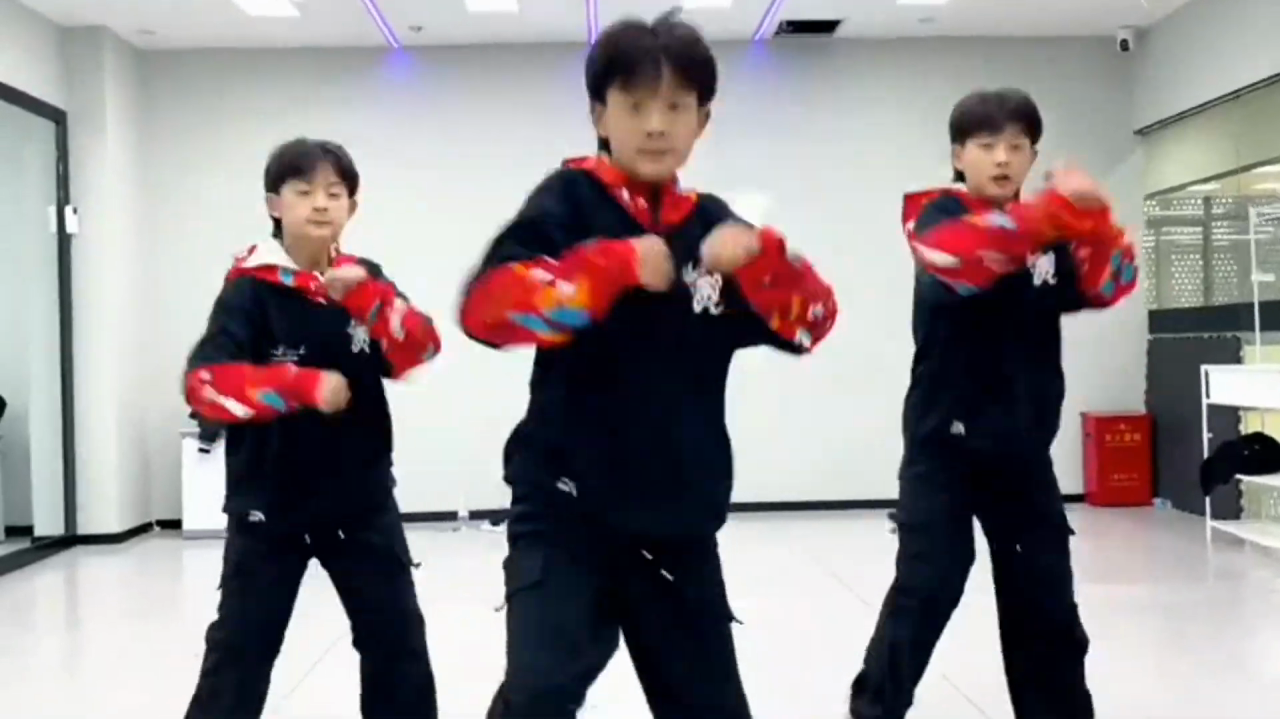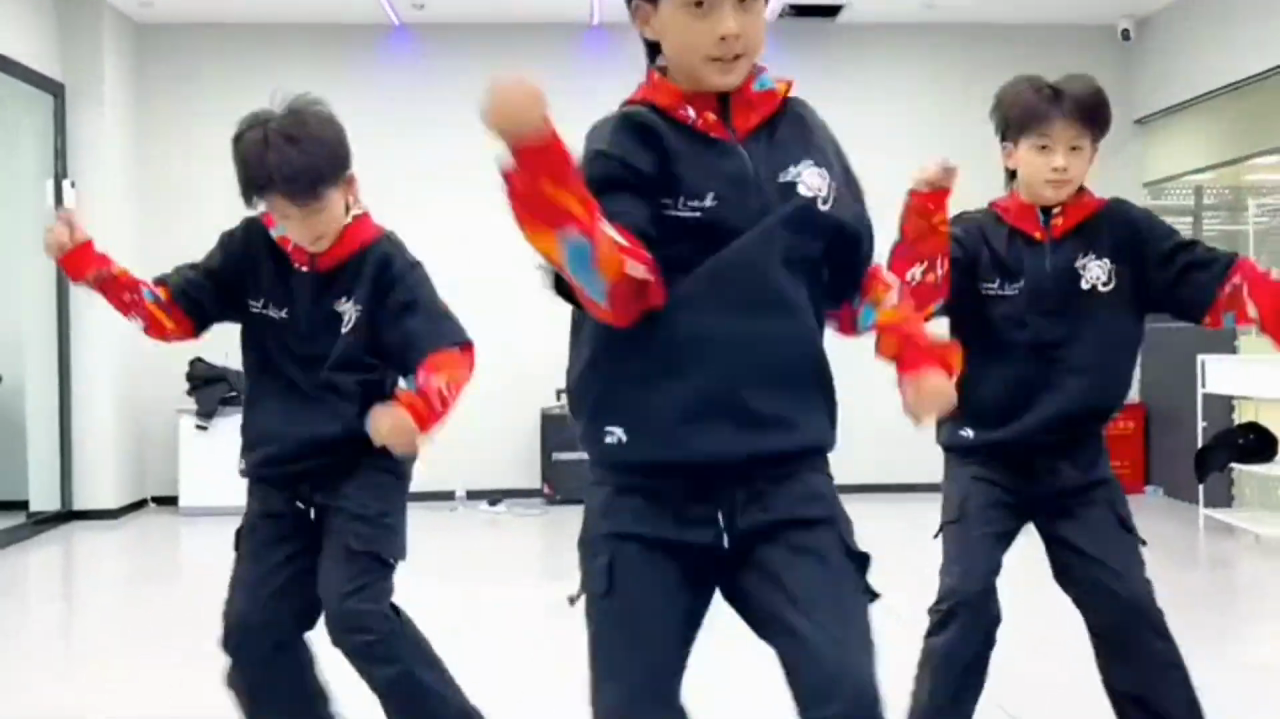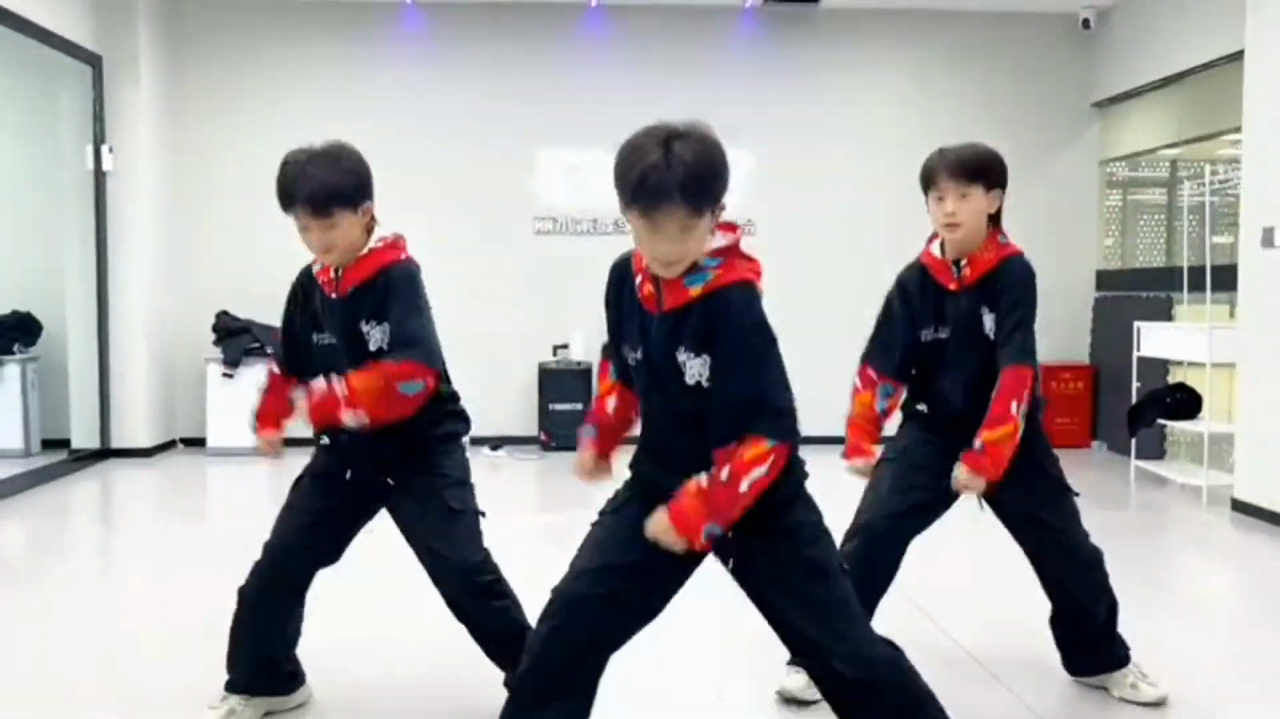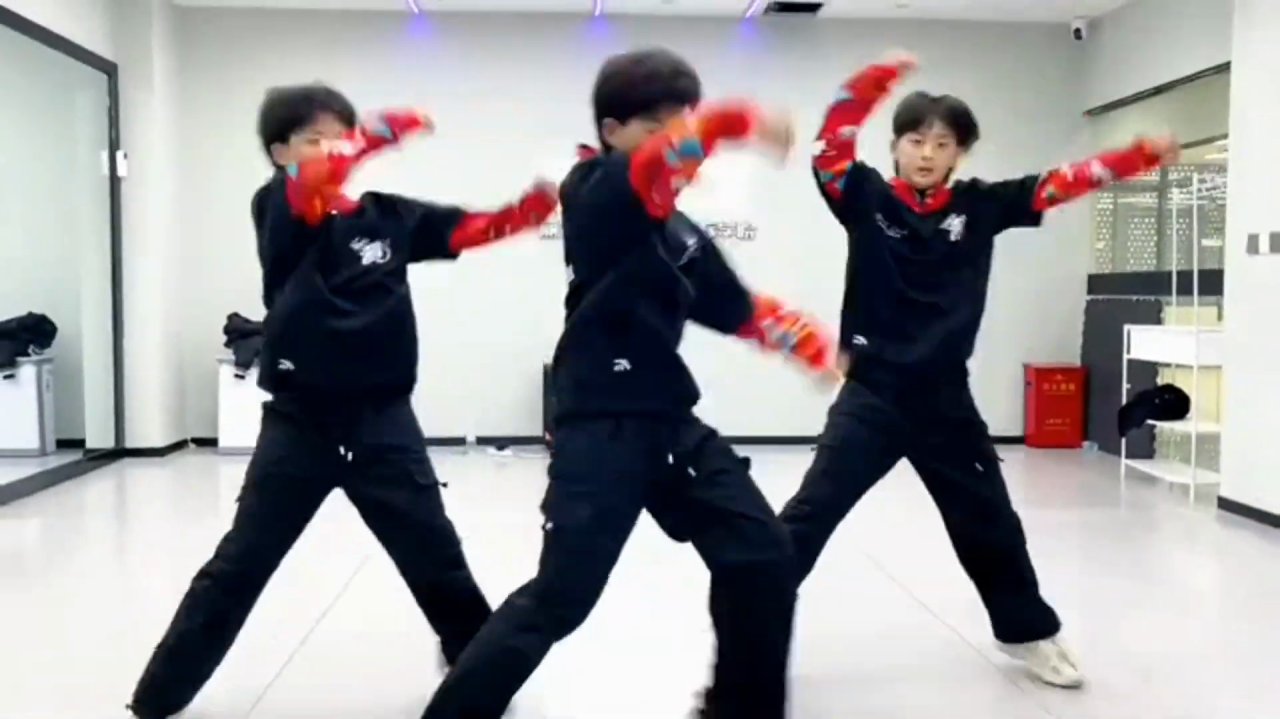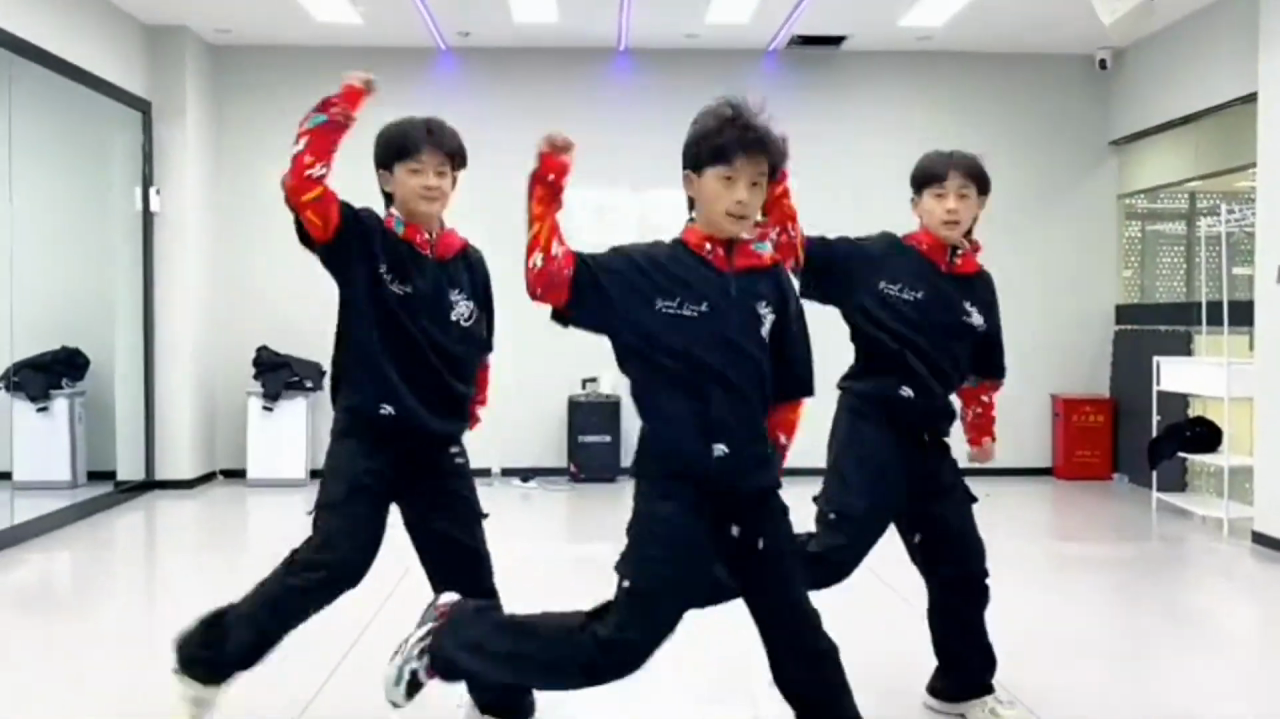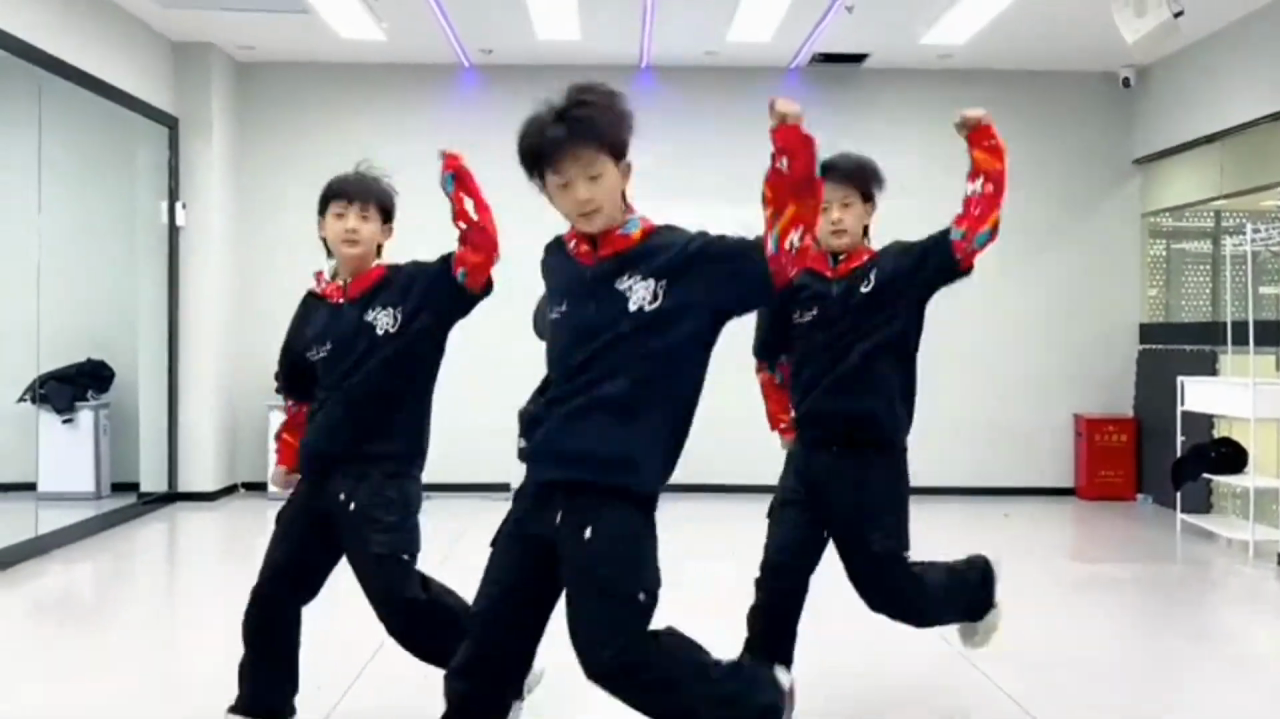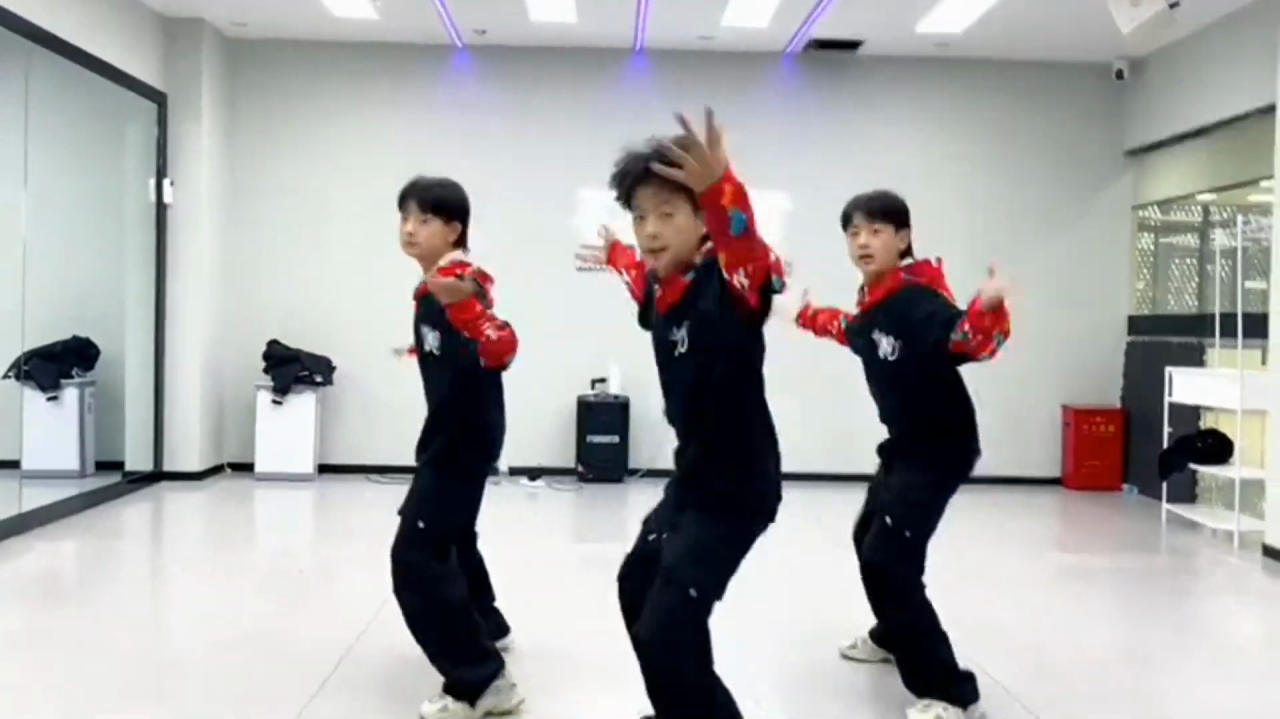
dt=0.7s
person 1, frame 1
left shoulder: (712, 225)
right shoulder: (566, 205)
left elbow: (808, 322)
right elbow: (488, 309)
left wrist: (760, 256)
right wrist: (619, 267)
left hip: (678, 527)
right hip: (562, 516)
person 1, frame 2
left shoulder: (800, 133)
right shoulder: (630, 143)
left elbow: (856, 276)
right elbow: (617, 292)
left wrist: (916, 352)
left hip: (783, 478)
right hip: (645, 491)
person 1, frame 3
left shoulder: (734, 303)
right shoulder: (626, 283)
left elbow: (766, 440)
left wrist: (697, 519)
right wrist: (602, 431)
left hip: (761, 498)
right hip: (664, 481)
left knee: (843, 644)
right knee: (572, 625)
person 1, frame 4
left shoulder: (679, 228)
right shoulder: (597, 188)
left elbow: (741, 308)
right elbow: (645, 165)
left wrist: (810, 344)
right wrist: (737, 121)
left hip: (668, 422)
right hip: (602, 421)
left knee: (763, 555)
right knee: (560, 593)
person 1, frame 5
left shoulder: (773, 286)
right shoulder: (642, 271)
right elbow: (549, 281)
right wrist: (548, 178)
left hip: (748, 491)
right hip: (673, 492)
left knee: (794, 631)
right knee: (623, 639)
right ankle: (458, 633)
person 1, frame 6
left shoulder: (684, 257)
right shoulder: (558, 260)
left elbow: (784, 262)
left wrist: (790, 150)
left hip: (617, 489)
right hip: (546, 481)
left knee: (615, 650)
right knee: (493, 635)
person 1, frame 7
left shoulder: (721, 276)
right shoulder: (664, 279)
left elbow: (758, 274)
left wrist: (722, 191)
right wrist: (618, 257)
left hip: (734, 490)
right hip: (694, 481)
left knee: (669, 629)
right knee: (638, 586)
person 2, frame 1
left shoulder: (368, 281)
right shoulder: (251, 293)
left elbow: (415, 351)
right elbow: (205, 387)
left wrist: (366, 298)
right wrist: (303, 386)
left hip: (363, 499)
right hip: (270, 507)
left knee: (393, 643)
right knee: (241, 646)
person 2, frame 2
left shoulder: (384, 260)
right shoulder: (249, 250)
left elbow: (449, 352)
right elbow: (170, 313)
left wrist: (411, 410)
right wrist: (83, 260)
left hip: (363, 472)
right hip: (280, 479)
left knee: (361, 620)
right knee: (255, 633)
person 2, frame 3
left shoulder: (395, 274)
right shoulder: (308, 288)
left elbow: (412, 377)
right elbow: (292, 365)
left wrist: (327, 402)
right wrist: (272, 414)
left hip: (423, 449)
right hip: (346, 453)
left knee: (463, 565)
right knee: (281, 565)
person 2, frame 4
left shoulder: (386, 215)
right shoulder: (279, 208)
left elbow: (466, 228)
right elbow: (313, 186)
left wrist: (533, 206)
right wrist: (386, 130)
left hip: (382, 419)
right hip: (299, 423)
left knee: (432, 547)
right knee: (241, 560)
person 2, frame 5
left shoulder: (469, 264)
right shoulder: (361, 241)
right elbow: (305, 180)
left wrist: (465, 414)
right wrist: (340, 105)
left hip: (437, 448)
right hip: (366, 440)
left knee: (468, 578)
right knee: (326, 565)
right ankle: (206, 659)
person 2, frame 6
left shoulder: (417, 287)
right shoulder: (313, 309)
left elbow: (481, 255)
left wrist: (458, 181)
right wrist: (288, 456)
left hip: (384, 472)
right hip: (320, 475)
left knee: (396, 591)
right knee: (275, 593)
person 2, frame 7
left shoulder: (460, 287)
right shoulder: (430, 288)
left elbow: (500, 349)
left wrist: (466, 310)
left hip: (459, 447)
right hip: (451, 442)
left knee: (418, 560)
right knee: (449, 544)
right ankle: (484, 628)
person 3, frame 1
left shoulder: (1047, 229)
right shoulder: (942, 215)
left elbow: (1107, 286)
right elbow: (954, 259)
left wrist: (1087, 214)
right wrist: (1055, 210)
left hip: (1022, 452)
right hip: (943, 449)
left knee: (1045, 605)
right knee: (923, 594)
person 3, frame 2
left shoulder: (1123, 229)
right shoulder: (975, 235)
left elbow: (1224, 279)
right elbow: (910, 299)
right wrist: (925, 210)
left hip: (1077, 462)
right hip: (983, 458)
left knee: (1127, 609)
right knee: (965, 605)
person 3, frame 3
left shoulder: (1014, 274)
right shoulder: (914, 282)
left elbow: (1017, 377)
right elbow: (880, 368)
left wrist: (986, 458)
right wrist: (861, 439)
left hip: (1011, 434)
right hip: (931, 429)
left knee: (1066, 547)
right knee: (873, 533)
left ankle: (1101, 660)
person 3, frame 4
left shoulder: (977, 204)
right shoulder: (868, 199)
left elbow: (1056, 183)
right elbow: (831, 151)
left wrist: (1143, 154)
right wrist: (876, 80)
left hip: (945, 393)
right hip: (872, 393)
left knee: (988, 519)
right knee: (812, 512)
left ankle: (1028, 631)
person 3, frame 5
left shoulder: (979, 287)
right shoulder: (877, 258)
left elbow: (984, 372)
right elbow: (788, 253)
left wrist: (980, 433)
right wrist: (769, 183)
left hip: (926, 440)
right hip: (870, 426)
left knee: (961, 567)
right knee: (840, 545)
right ankle: (710, 579)
person 3, frame 6
left shoulder: (901, 268)
right shoulder: (792, 284)
left elbow: (978, 225)
right elbow: (769, 359)
left wrist: (983, 140)
right wrist: (784, 419)
left hip: (875, 453)
right hip: (813, 453)
left knee: (887, 583)
right knee: (781, 574)
left ankle: (976, 591)
person 3, frame 7
left shoulder: (918, 297)
right shoulder: (874, 301)
left elbow: (970, 339)
left wrist: (987, 310)
right wrist: (812, 317)
left hip: (939, 452)
right hip: (906, 448)
left knee: (888, 559)
right knee: (871, 542)
right ankle: (894, 634)
